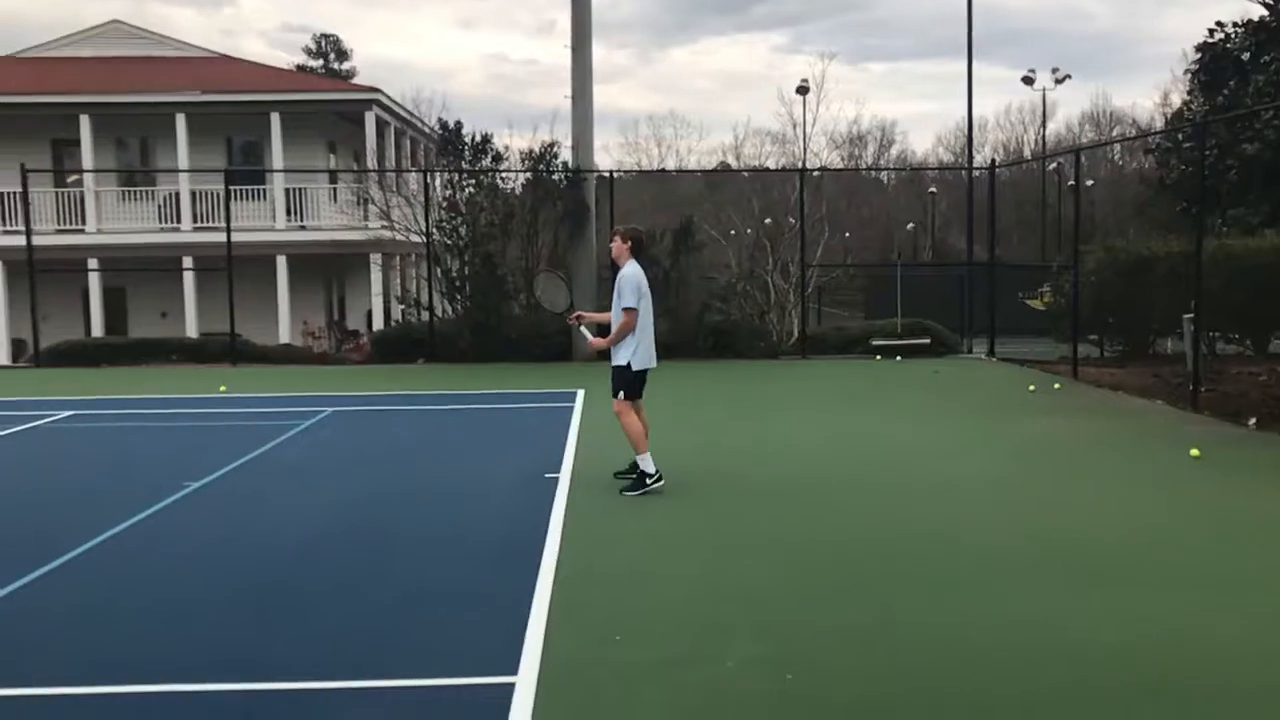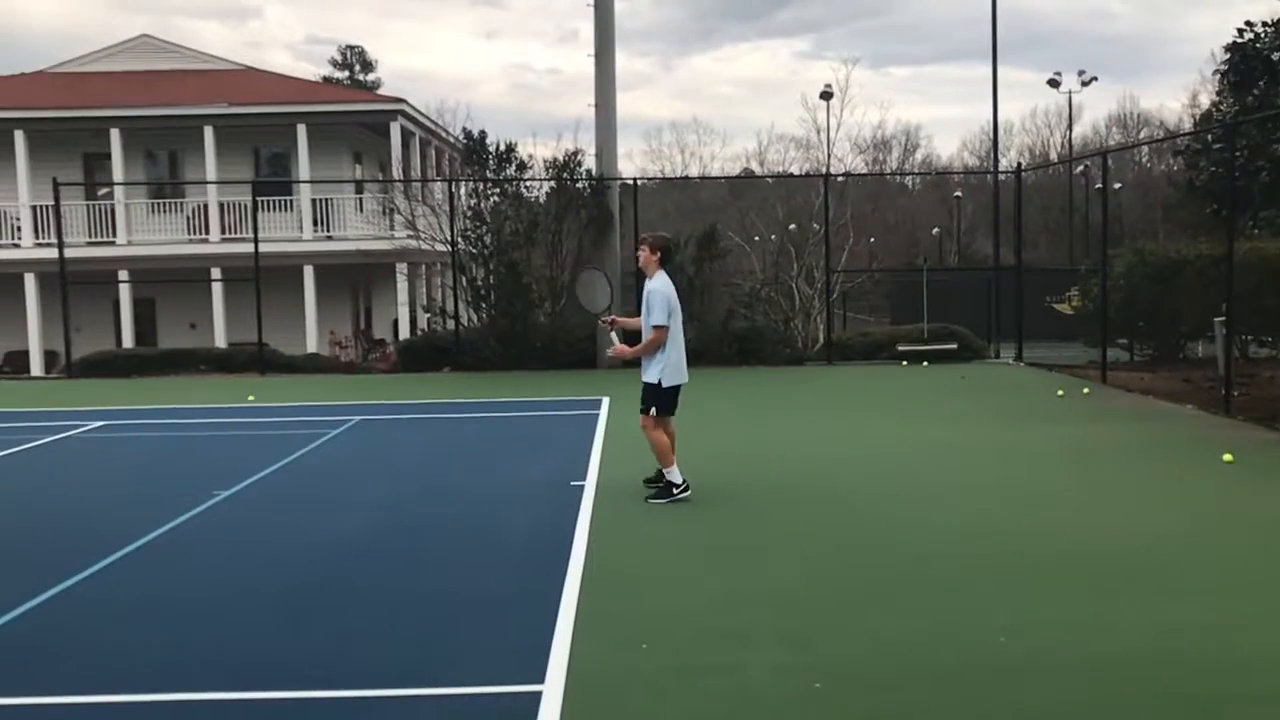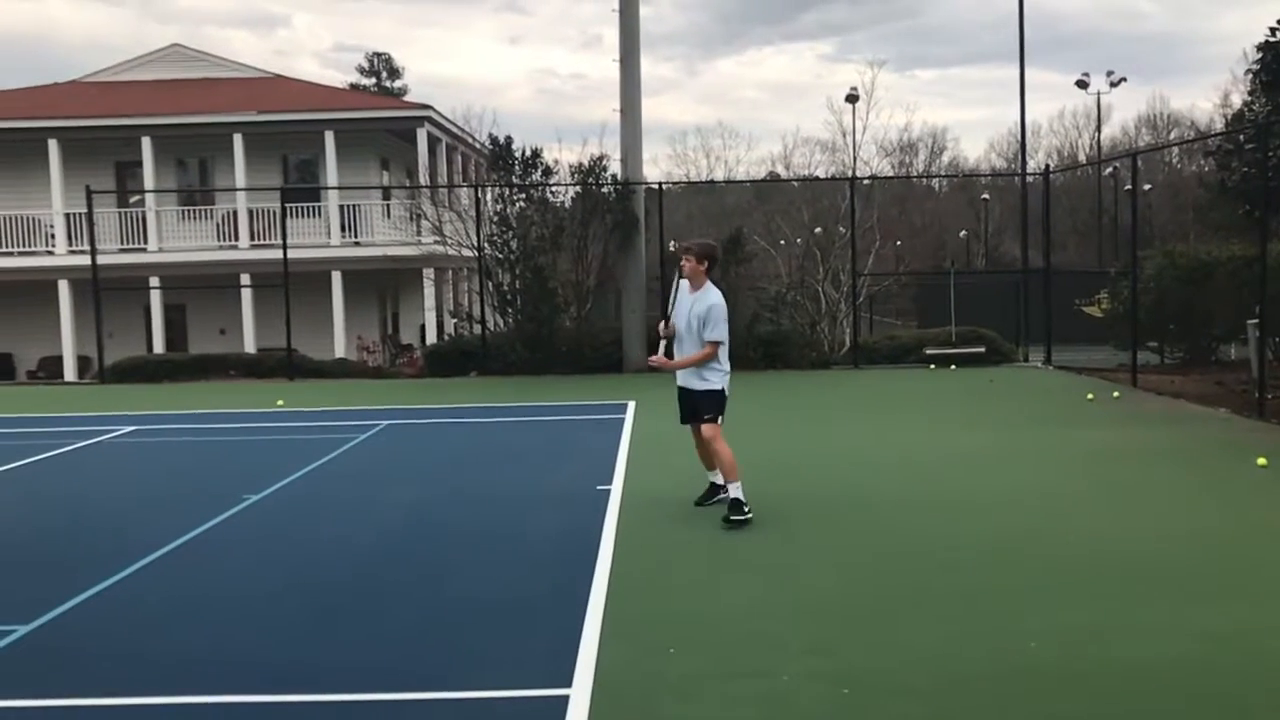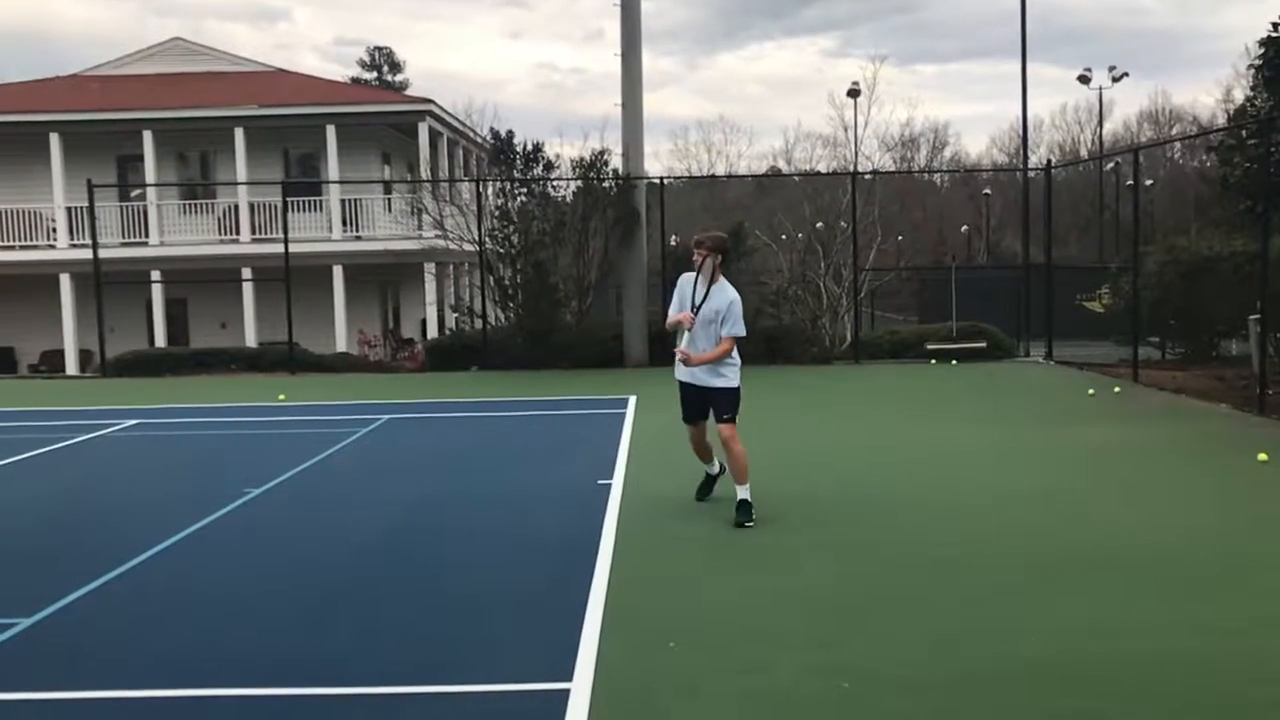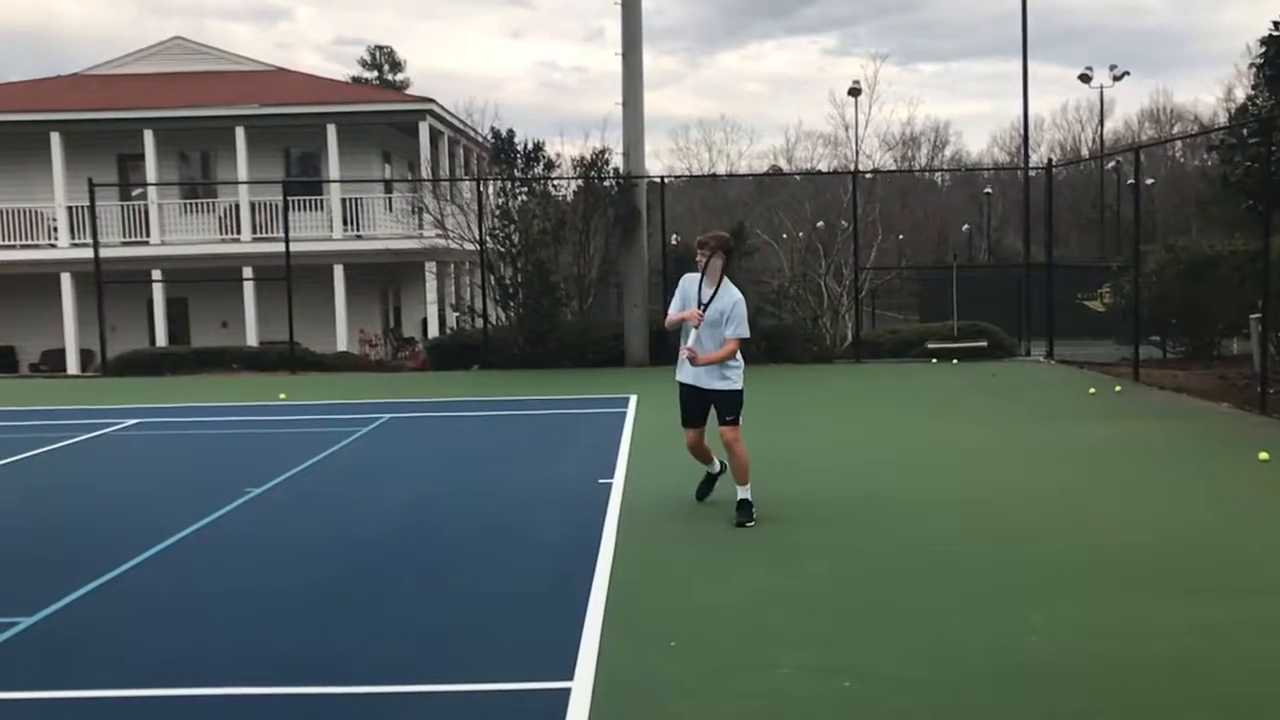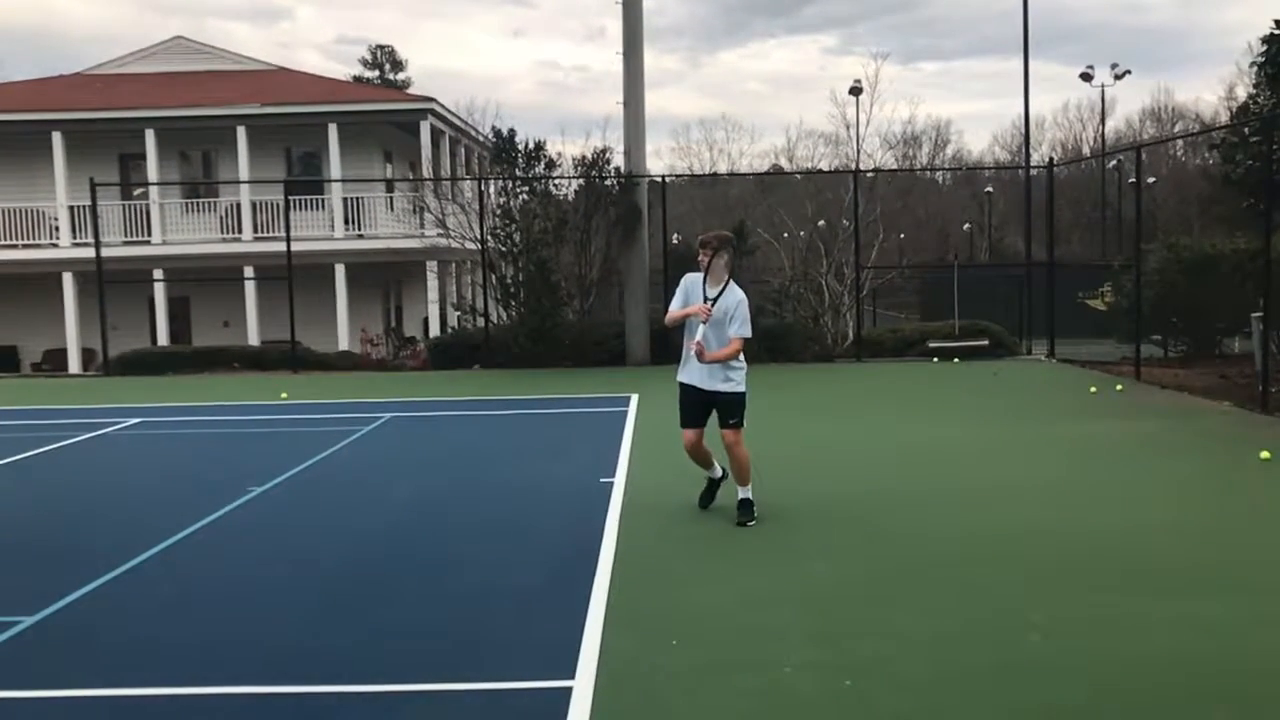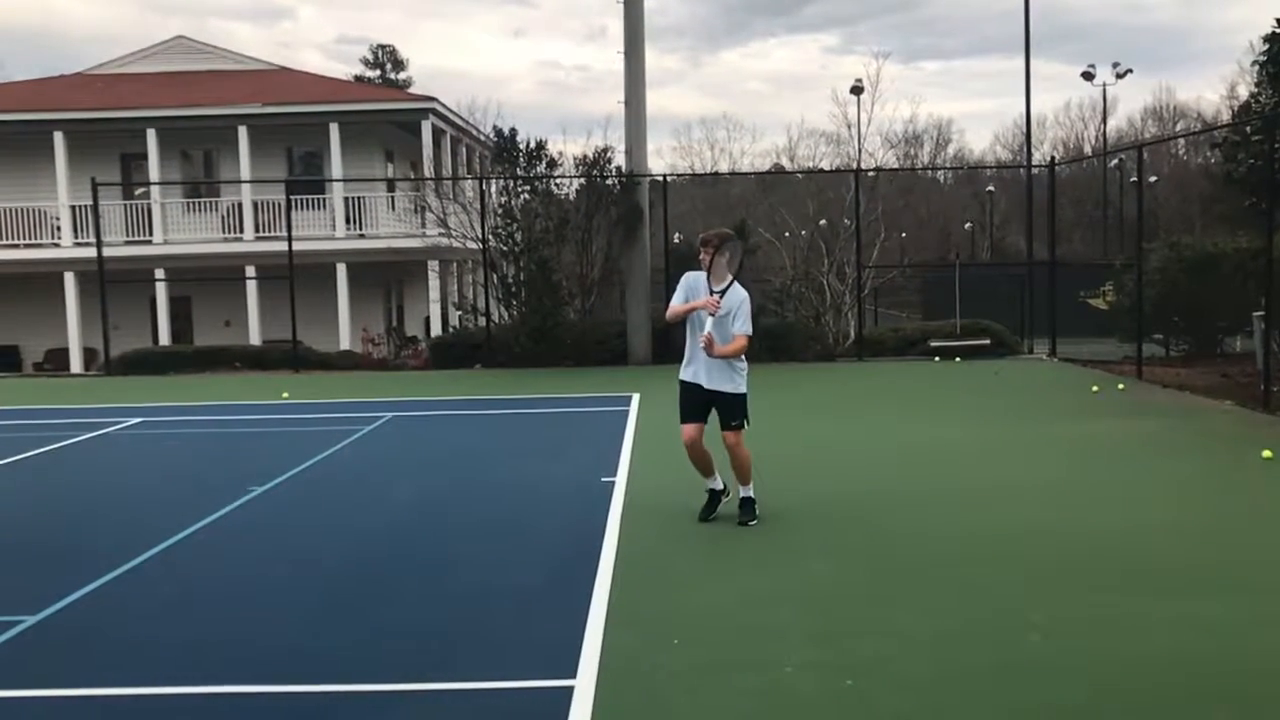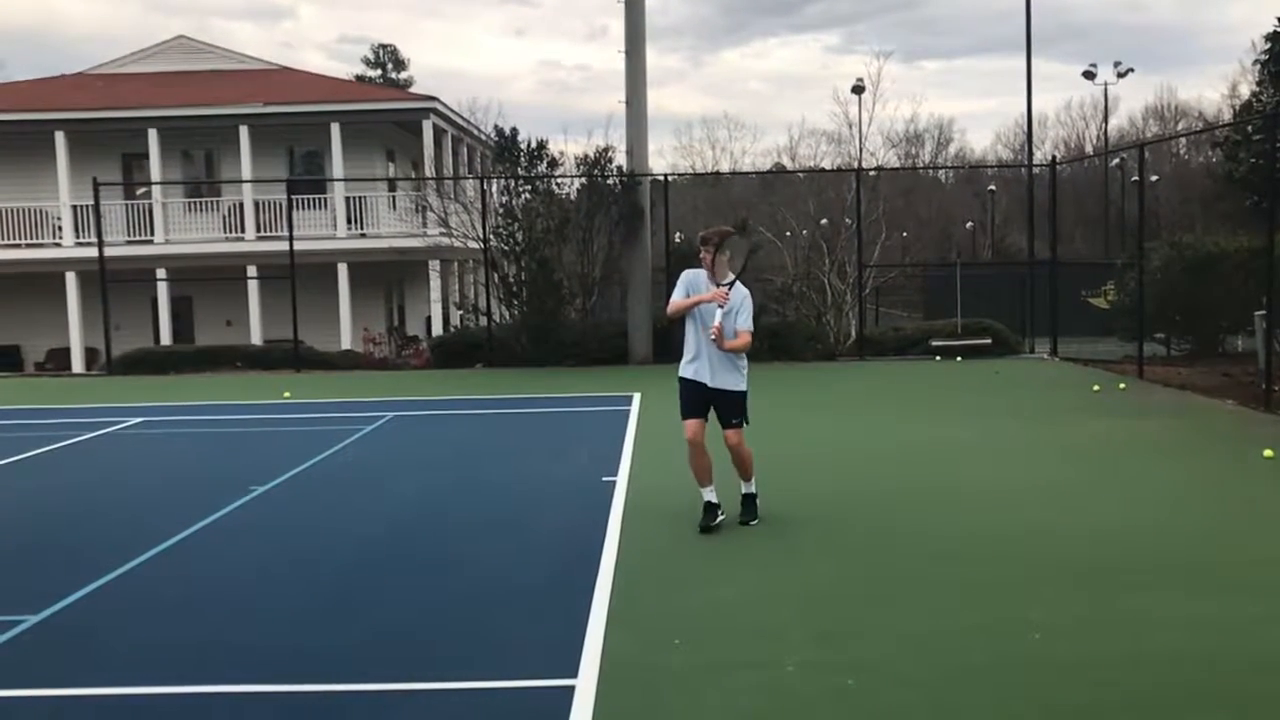
dt=0.4s
person 1, frame 1
left shoulder: (628, 274)
right shoulder: (630, 273)
left elbow: (629, 320)
left wrist: (605, 342)
right wrist: (588, 316)
left hip: (630, 356)
right hip: (634, 355)
left knee: (622, 410)
right knee: (634, 408)
left ankle: (650, 473)
right ankle: (642, 463)
person 1, frame 2
left shoulder: (657, 290)
right shoulder: (653, 284)
left elbow: (659, 336)
left wrist: (631, 353)
right wrist: (622, 322)
left hip: (662, 371)
right hip: (658, 369)
left knee: (649, 424)
right knee: (661, 423)
left ankle: (677, 483)
right ankle: (668, 471)
person 1, frame 3
left shoulder: (714, 302)
right shoulder: (680, 288)
left elbow: (710, 350)
left wrist: (674, 365)
right wrist: (666, 328)
left hip: (710, 380)
right hip: (686, 380)
left knee: (712, 435)
right knee: (698, 434)
left ankle: (738, 501)
right ankle: (717, 483)
person 1, frame 4
left shoulder: (730, 298)
right shoulder: (685, 281)
left elbow: (727, 345)
right elbow: (669, 324)
left wrist: (696, 359)
right wrist: (680, 318)
left hip: (722, 378)
right hip: (689, 377)
left knee: (728, 435)
right knee: (695, 435)
left ankle: (744, 500)
right ankle: (714, 470)
person 1, frame 5
left shoulder: (734, 298)
right shoulder: (687, 282)
left elbow: (732, 346)
right elbow: (668, 323)
left wrist: (702, 359)
right wrist: (685, 315)
left hip: (725, 380)
right hip: (690, 378)
left knee: (731, 437)
right knee: (693, 441)
left ankle: (745, 500)
right ankle: (715, 469)
person 1, frame 6
left shoulder: (737, 298)
right shoulder: (689, 282)
left elbow: (736, 346)
right elbow: (669, 320)
left wrist: (708, 357)
right wrist: (691, 310)
left hip: (728, 382)
right hip: (692, 379)
left knee: (732, 440)
right knee: (691, 442)
left ankle: (746, 499)
right ankle: (715, 474)
person 1, frame 7
left shoulder: (739, 296)
right shoulder: (690, 280)
left elbow: (741, 344)
right elbow: (670, 315)
left wrist: (716, 351)
right wrist: (697, 304)
left hip: (729, 381)
right hip: (693, 377)
left knee: (733, 442)
right knee: (690, 439)
left ankle: (747, 499)
right ankle: (716, 489)
person 1, frame 8
left shoulder: (741, 294)
right shoulder: (690, 278)
left elbow: (745, 341)
right elbow: (672, 310)
left wrist: (724, 345)
right wrist: (704, 297)
left hip: (730, 379)
right hip: (693, 374)
left knee: (735, 442)
right knee: (693, 437)
left ankle: (749, 495)
right ankle: (711, 505)
